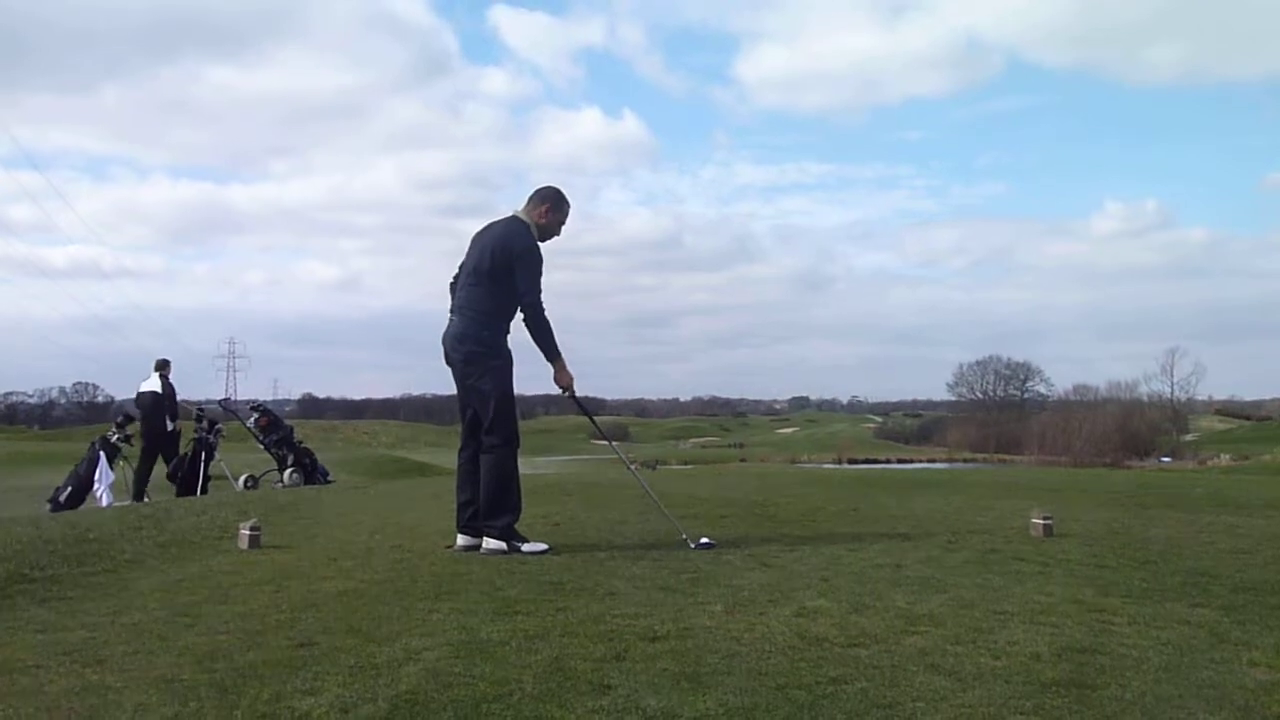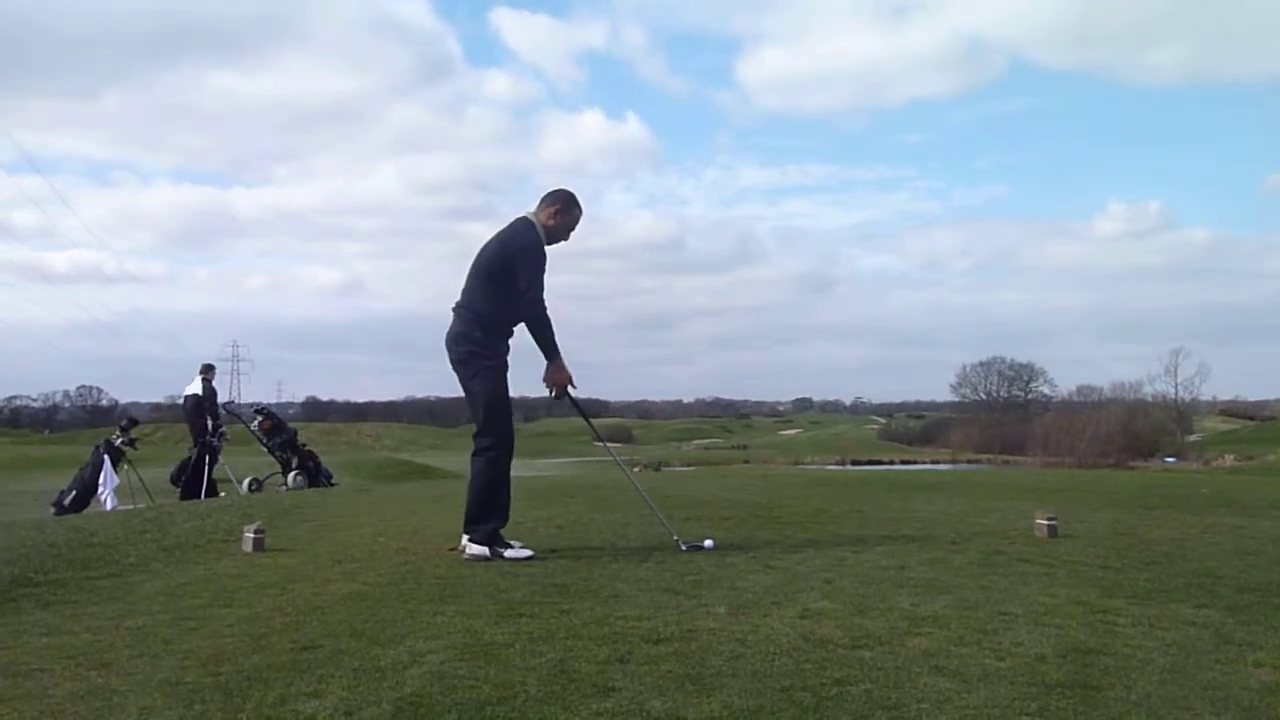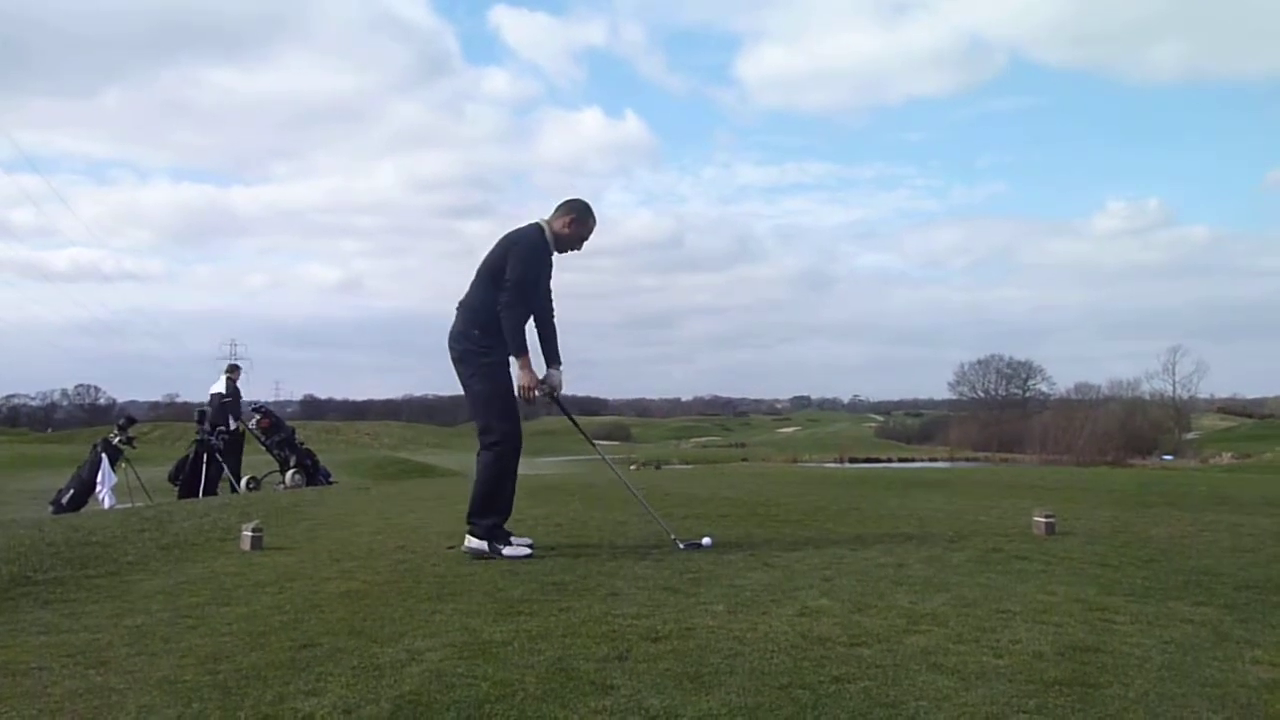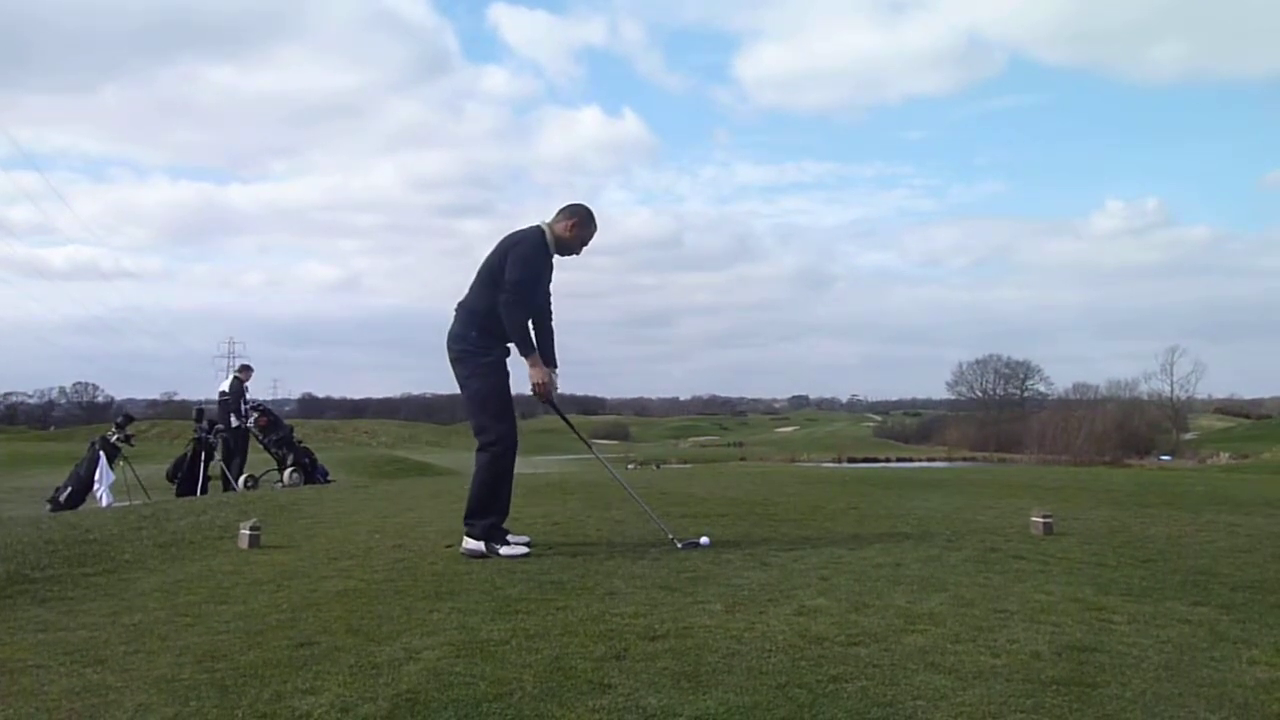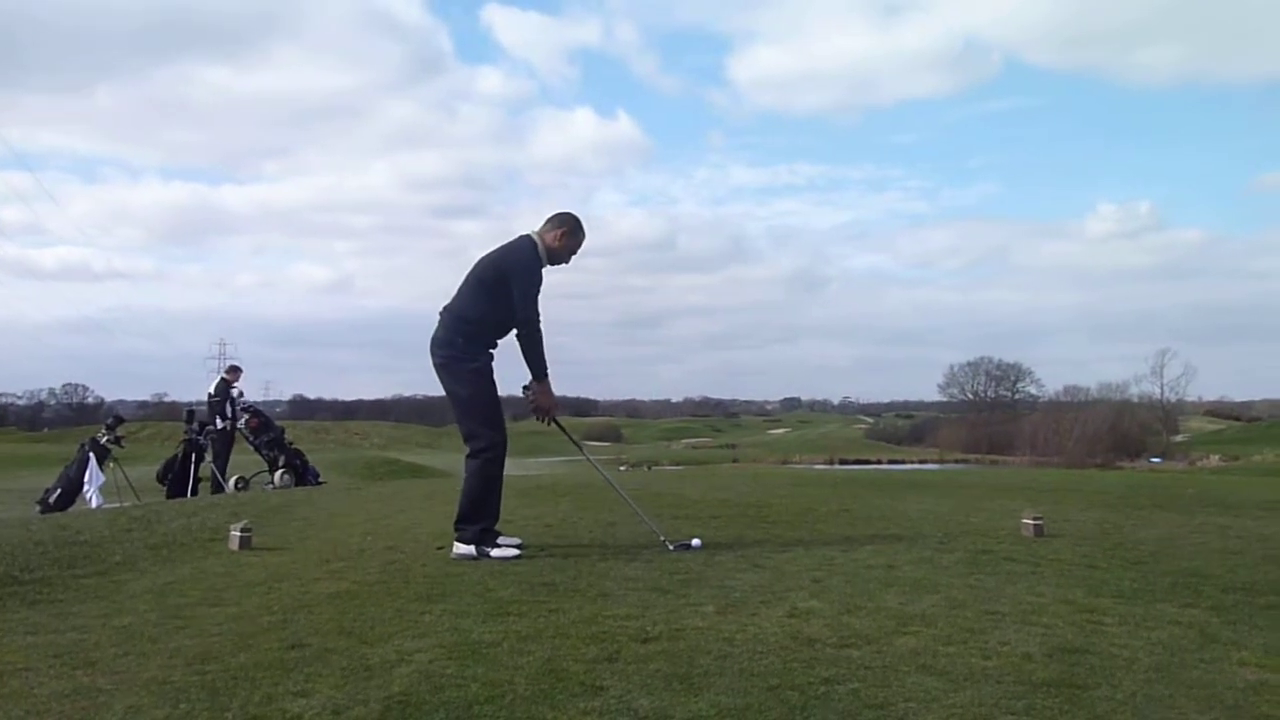
dt=0.7s
person 1, frame 1
left shoulder: (492, 232)
right shoulder: (523, 243)
left elbow: (458, 284)
right elbow: (532, 309)
right wrist: (558, 364)
left hip: (461, 339)
right hip: (482, 345)
left knee: (476, 436)
right knee: (500, 438)
left ankle: (471, 528)
right ankle: (499, 531)
person 1, frame 2
left shoulder: (516, 237)
right shoulder: (527, 243)
left elbow: (524, 306)
right elbow: (532, 308)
left wrist: (552, 357)
right wrist: (556, 362)
left hip: (472, 342)
right hip: (479, 346)
left knee: (492, 438)
right knee: (496, 440)
left ankle: (476, 529)
right ankle: (483, 537)
person 1, frame 3
left shoulder: (538, 251)
right shoulder: (529, 243)
left elbow: (543, 313)
right elbow: (511, 303)
left wrist: (553, 367)
right wrist: (523, 365)
left hip: (485, 345)
right hip: (477, 344)
left knee: (505, 437)
right knee: (501, 436)
left ankle: (492, 528)
right ankle: (481, 531)
person 1, frame 4
left shoulder: (541, 256)
right shoulder: (528, 245)
left elbow: (541, 316)
right elbow: (510, 303)
left wrist: (549, 369)
right wrist: (533, 362)
left hip: (484, 347)
right hip: (474, 345)
left knee: (503, 437)
right knee: (498, 437)
left ankle: (489, 527)
right ankle: (479, 531)
person 1, frame 5
left shoulder: (521, 256)
right shoulder: (524, 259)
left elbow: (525, 323)
right elbow: (527, 325)
left wrist: (538, 382)
right wrist: (542, 384)
left hip: (463, 349)
right hip: (459, 350)
left knee: (492, 442)
right knee: (486, 443)
left ankle: (481, 530)
right ankle: (470, 537)
